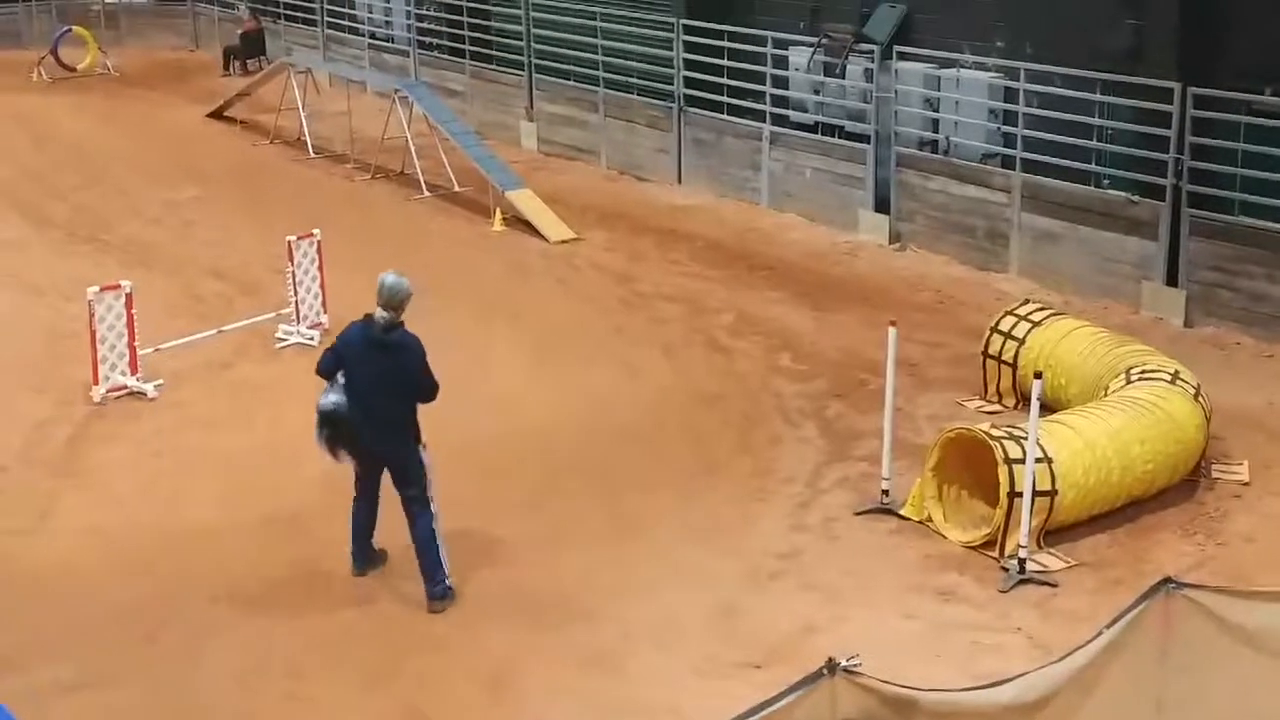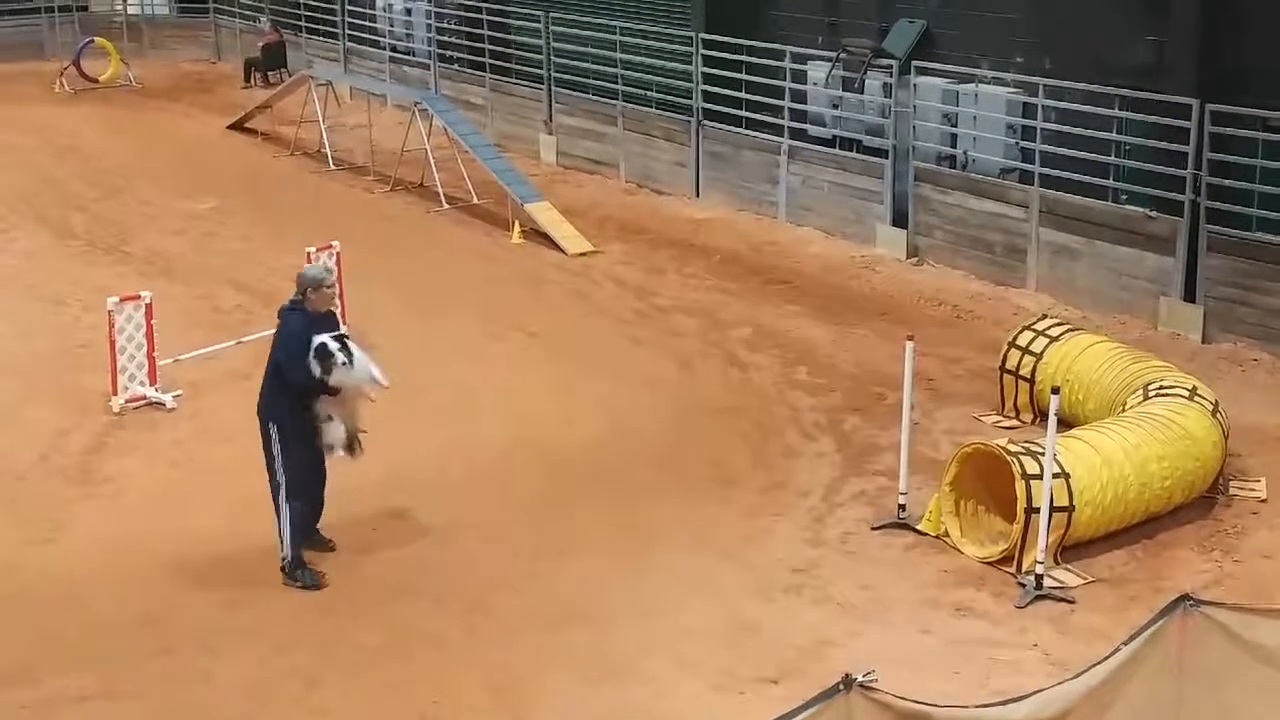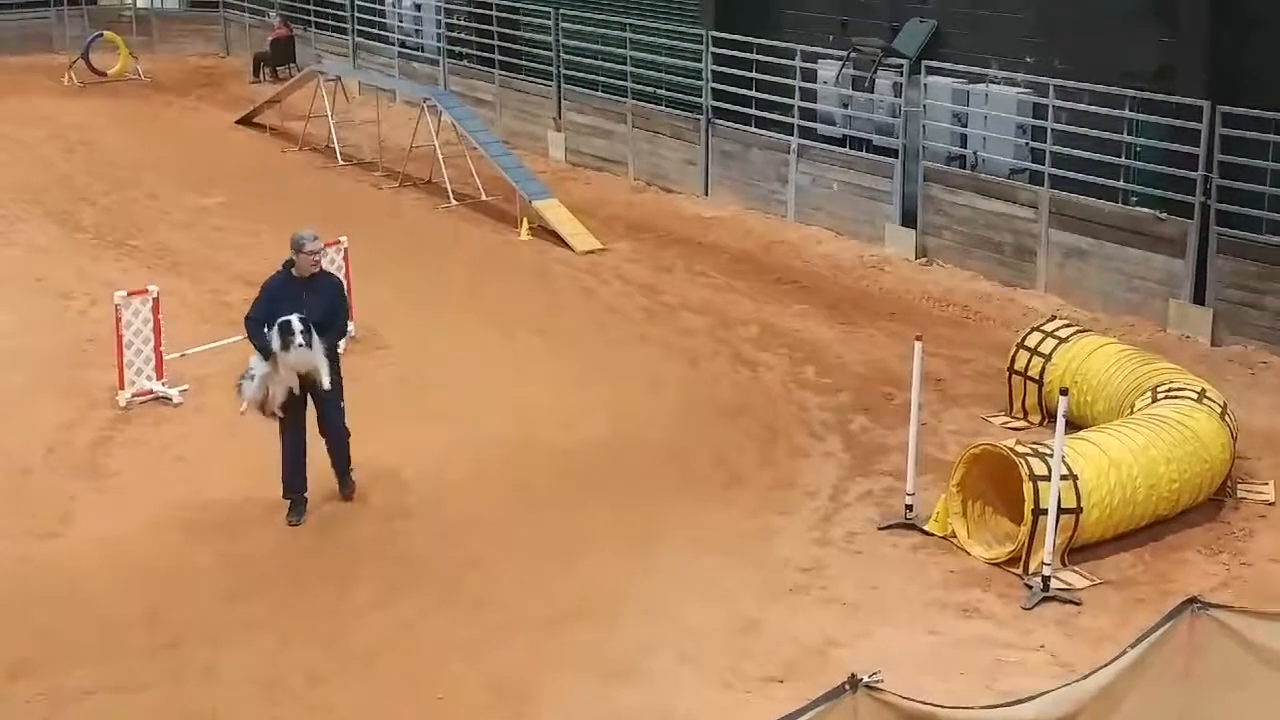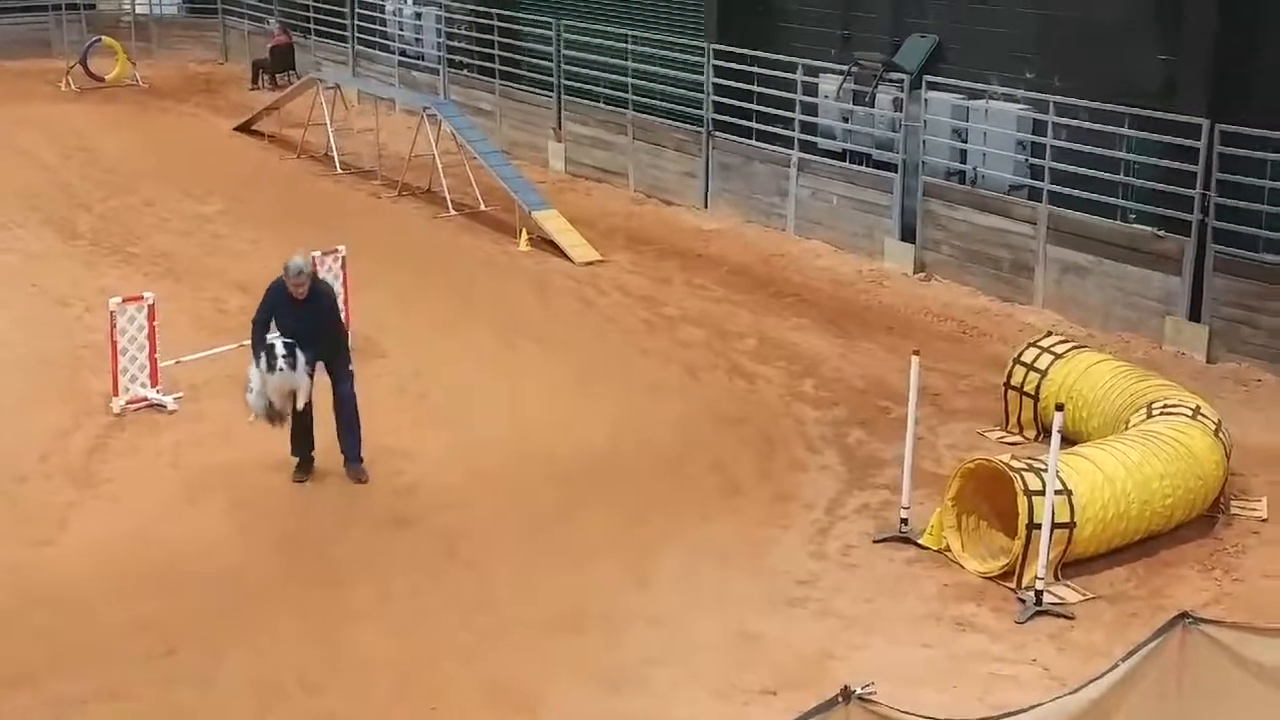
dt=1s
person 1, frame 1
left shoulder: (352, 334)
right shoulder: (408, 344)
left elbow: (324, 369)
right elbow: (427, 392)
left hip: (361, 435)
right hip: (401, 439)
left knee: (365, 493)
right knee: (420, 508)
left ankle: (362, 558)
right ankle: (438, 588)
person 1, frame 2
left shoulder: (328, 319)
right shoulder: (294, 326)
right elbow: (299, 376)
right wrist: (333, 387)
left hip: (306, 410)
right hip: (281, 414)
left knee: (315, 474)
right knee: (289, 486)
left ankle: (307, 532)
right ankle: (293, 565)
person 1, frame 3
left shoulder: (331, 284)
right shoulder: (276, 285)
left elbow: (340, 326)
right elbow: (253, 322)
left wrist: (319, 347)
right wrist: (269, 351)
left hip: (324, 366)
left knee: (334, 426)
right knee: (292, 434)
left ankle: (344, 476)
right ankle: (296, 498)
person 1, frame 4
left shoulder: (324, 294)
right shoulder: (275, 291)
left elbow: (329, 334)
right elbow: (259, 326)
left wrist: (306, 363)
left hip: (331, 347)
right hip: (296, 348)
left knee: (344, 396)
left ankle: (353, 459)
right ankle: (304, 459)
